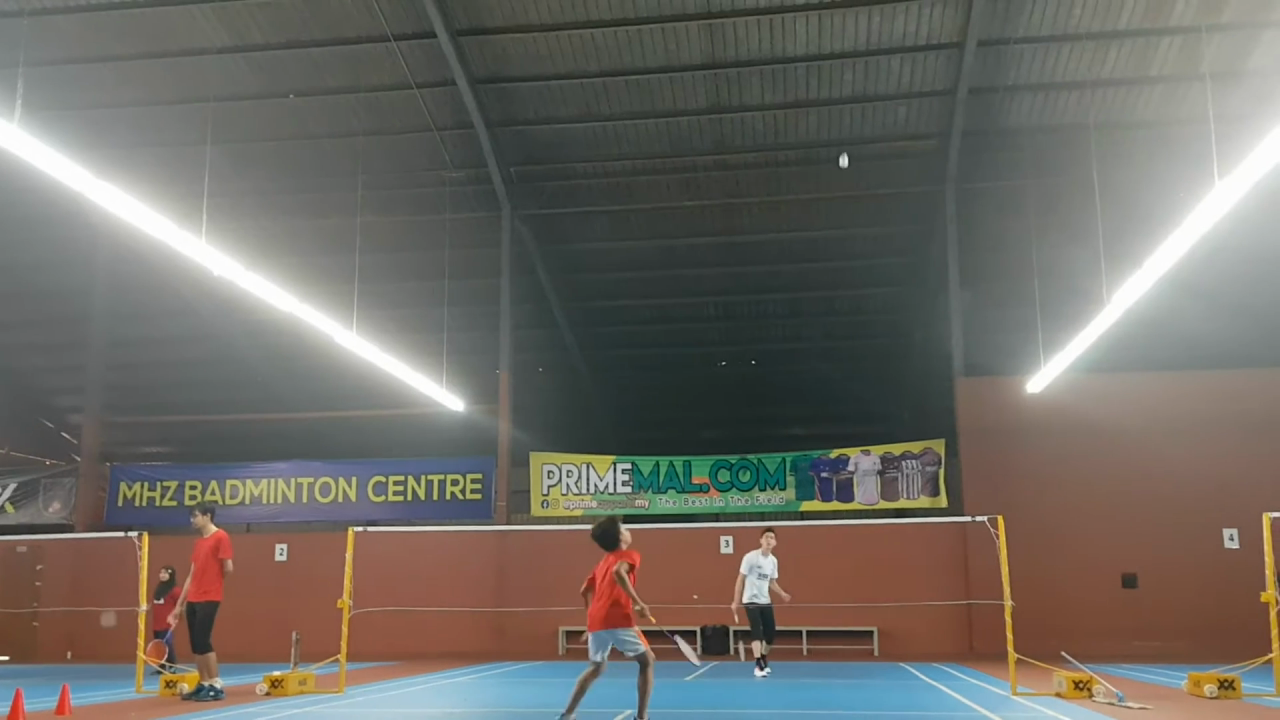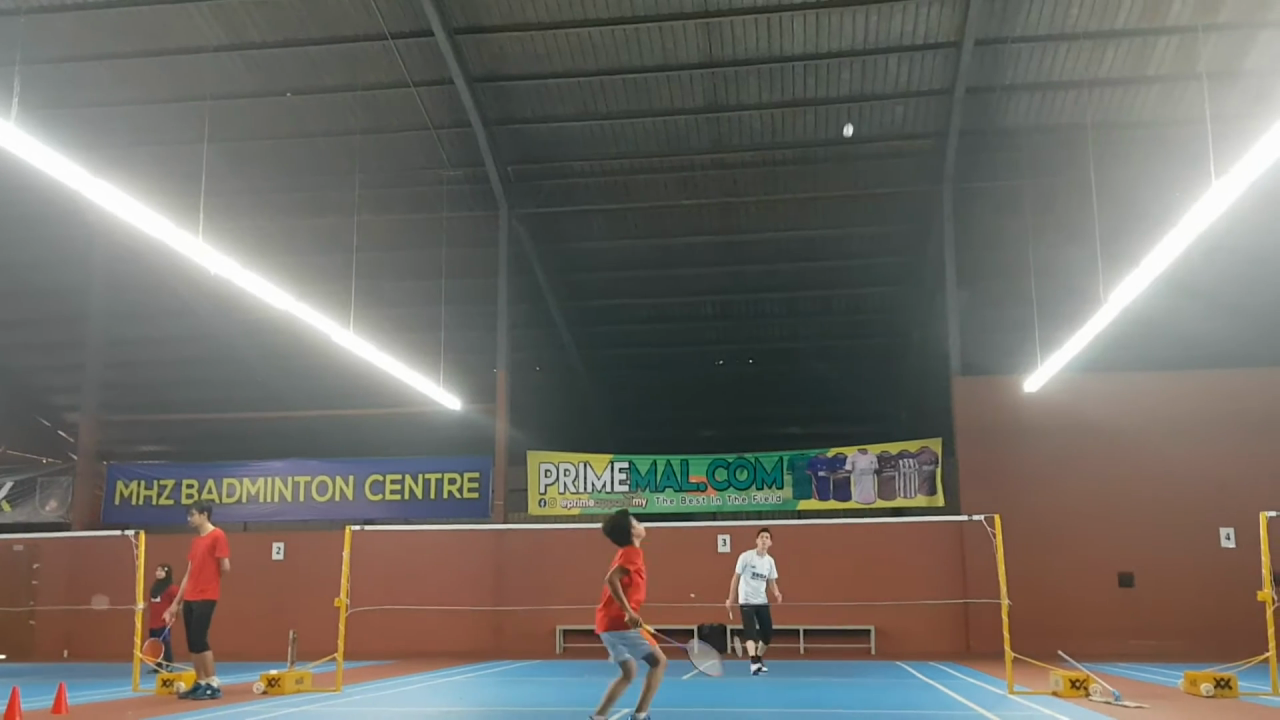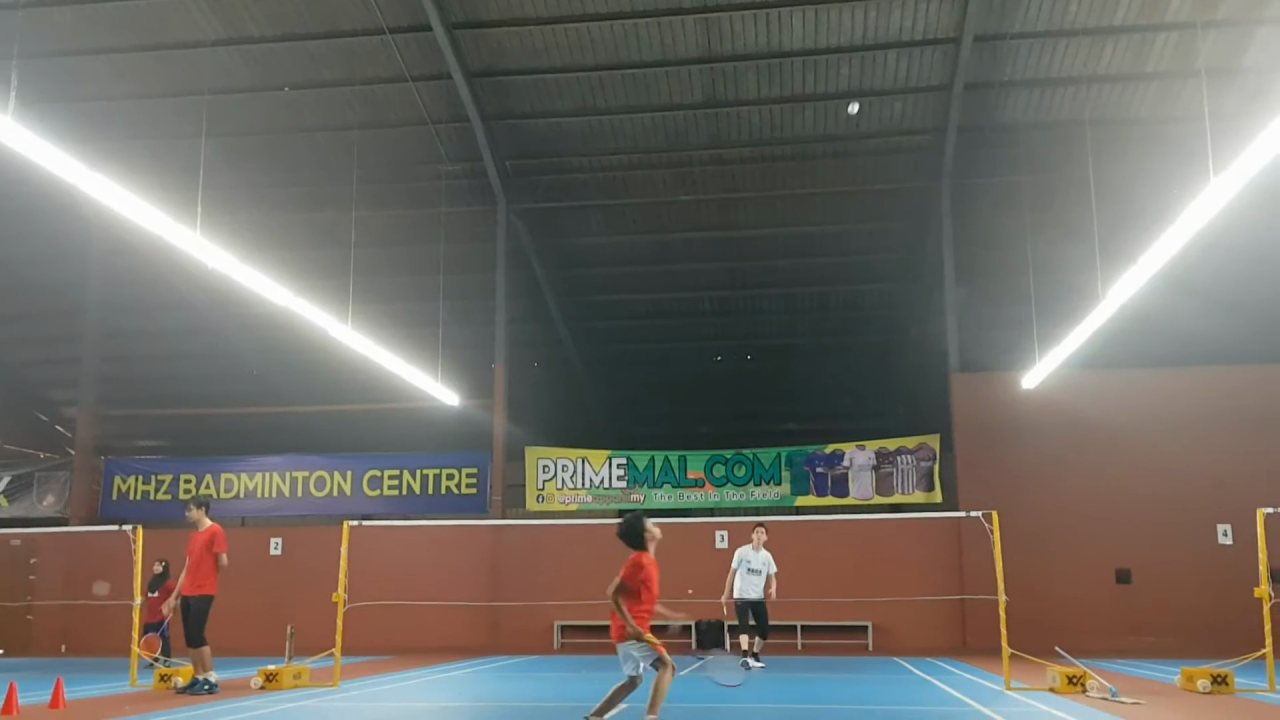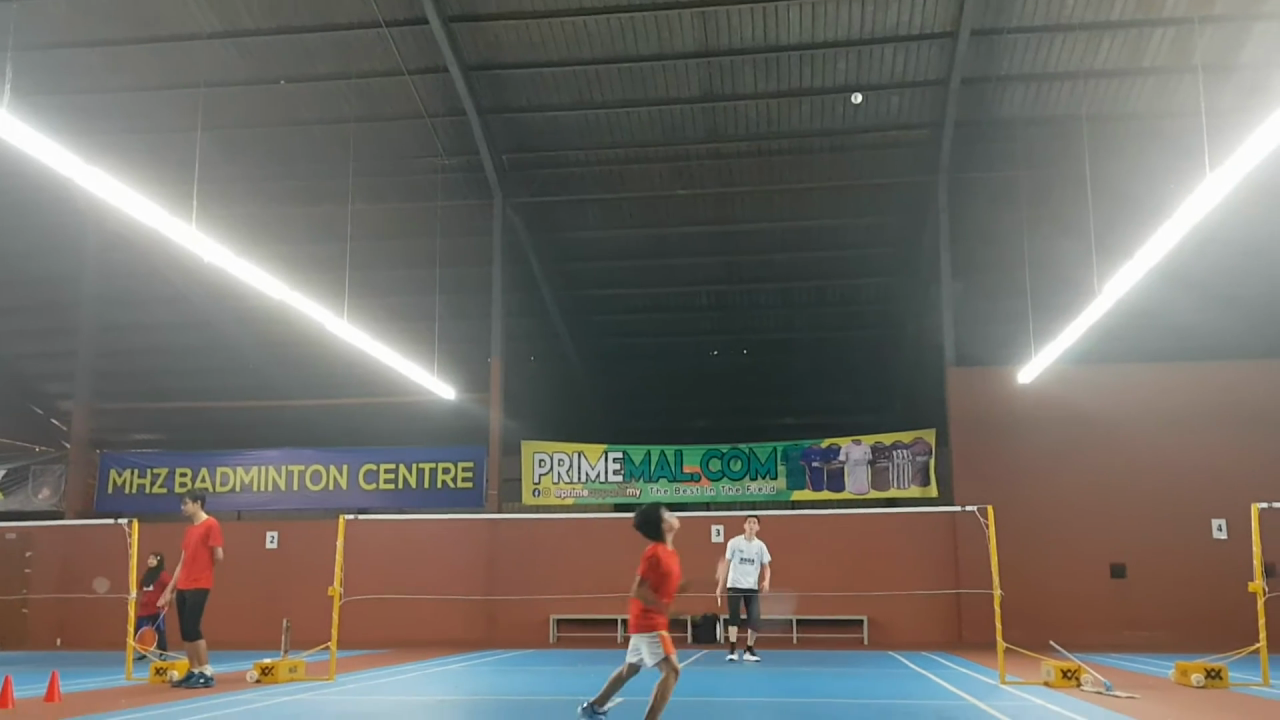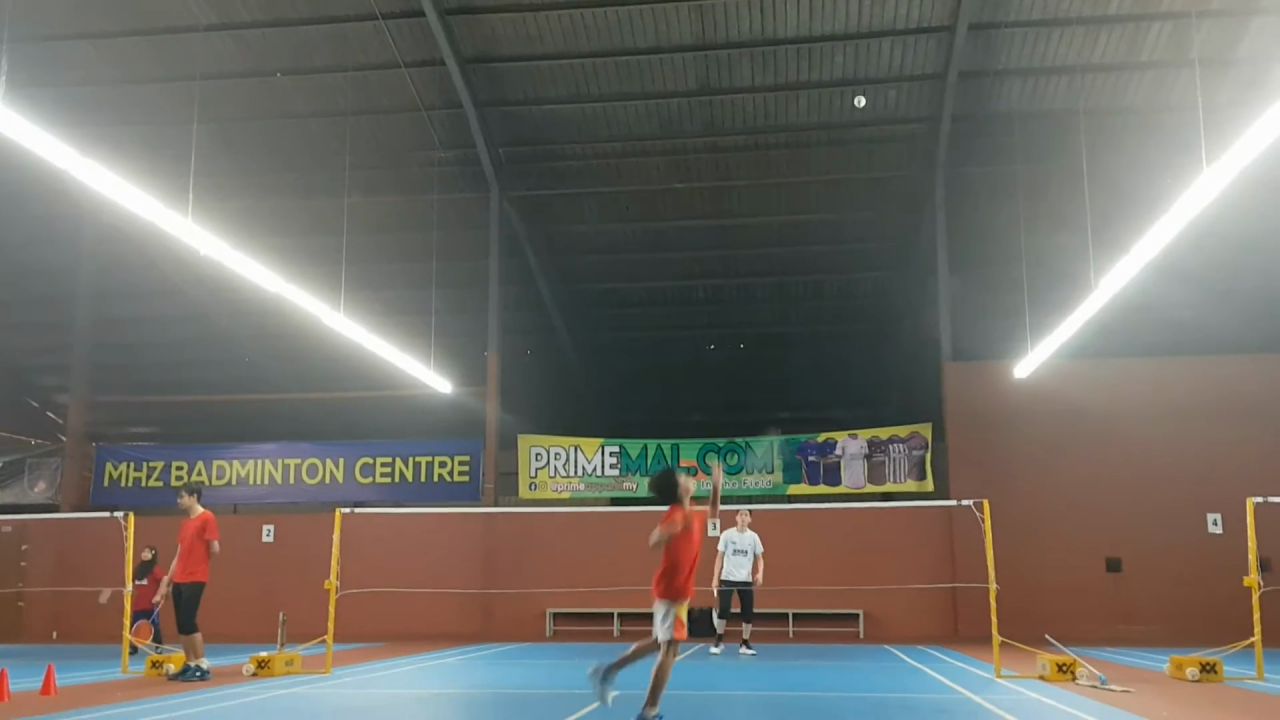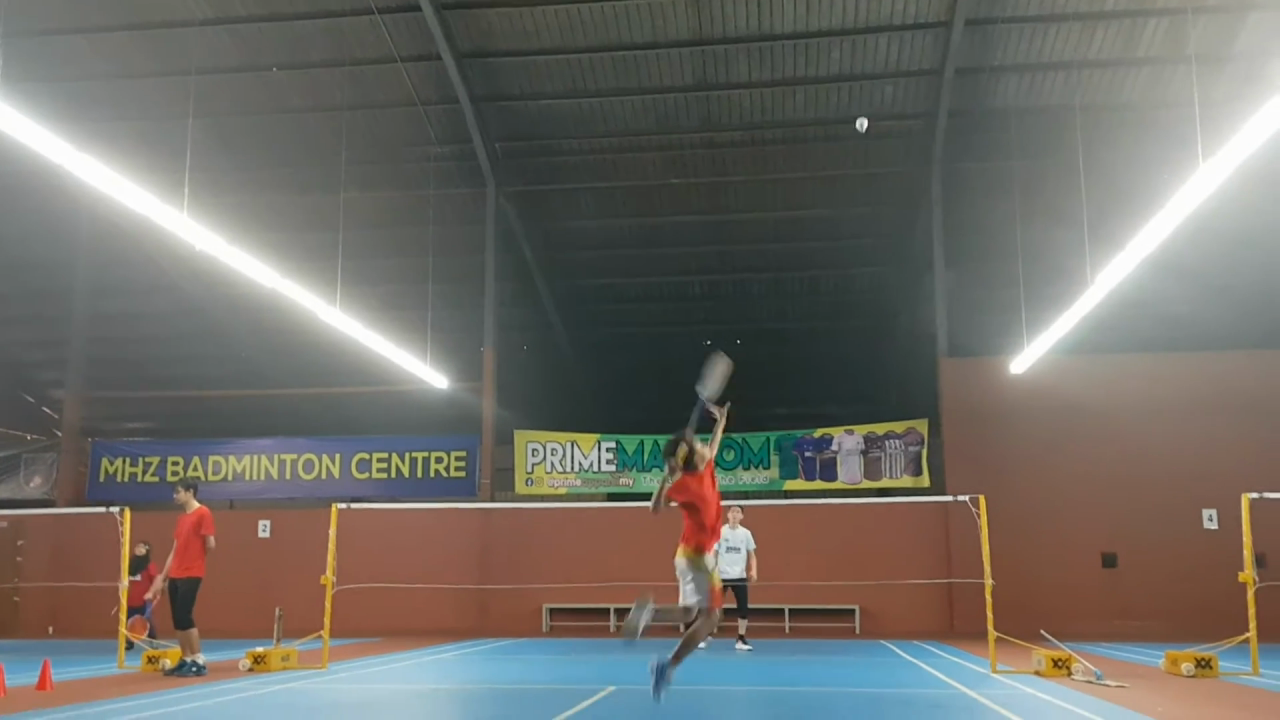
dt=0.1s
person 1, frame 1
left shoulder: (603, 562)
right shoulder: (629, 555)
left elbow: (585, 591)
right elbow: (618, 572)
right wrist: (639, 603)
left hip: (596, 623)
right hip: (619, 622)
left knee: (596, 669)
right knee: (647, 662)
person 1, frame 2
left shoulder: (625, 555)
right shoulder: (632, 554)
right elbow: (610, 579)
right wrist: (628, 611)
left hip: (608, 624)
right hip: (617, 624)
left knee: (628, 674)
right knee: (658, 662)
person 1, frame 3
left shoulder: (646, 562)
right shoulder: (640, 563)
right elbow: (613, 593)
left wrist: (669, 614)
right wrist: (631, 625)
left hip: (631, 631)
right hip: (631, 632)
left knee: (633, 681)
right knee: (666, 667)
person 1, frame 4
left shoulder: (670, 554)
right shoulder: (656, 555)
left elbow: (671, 587)
right elbow: (638, 592)
right wrist: (667, 608)
left hip: (650, 622)
right hip: (648, 624)
left knee: (632, 668)
right knee: (672, 669)
person 1, frame 5
left shoulder: (693, 515)
right shoulder: (675, 518)
left elbow: (713, 511)
right elbow: (654, 542)
left wrist: (716, 485)
right wrist: (674, 528)
left hip: (677, 592)
right hip: (672, 592)
left knee: (658, 643)
right knee: (670, 648)
left ankle: (609, 670)
person 1, frame 6
left shoulder: (706, 468)
right shoulder: (685, 481)
left elbow: (713, 448)
right elbow: (656, 507)
left wrist: (721, 420)
right wrist: (669, 476)
left hip: (696, 554)
right hip: (696, 554)
left knee: (691, 612)
right knee: (708, 615)
right ankle: (667, 665)
person 2, frame 1
left shoulder: (220, 537)
right shoulder: (199, 542)
left elbow: (228, 568)
right elbow: (192, 575)
left wrist: (213, 582)
right wrist: (180, 603)
left hip: (208, 599)
right hip: (193, 600)
left knee: (203, 641)
right knee: (196, 643)
left ankle: (216, 686)
right ankle: (203, 684)
person 2, frame 2
left shoulder: (217, 535)
right shoulder: (196, 541)
left elbow: (225, 567)
right elbow: (189, 574)
left wrist: (210, 580)
right wrist: (177, 601)
left hip: (205, 598)
right hip: (189, 598)
left knee: (199, 640)
right knee: (192, 642)
left ankle: (213, 684)
right ankle: (200, 683)
person 2, frame 3
left shoulder: (215, 531)
right shoulder: (194, 536)
left elbow: (223, 562)
right elbow: (187, 569)
left wrist: (208, 576)
right wrist: (174, 596)
left hip: (203, 593)
right hip: (187, 593)
left knee: (197, 635)
right knee: (190, 637)
left ankle: (211, 680)
right ankle: (198, 678)
person 2, frame 4
left shoulder: (211, 524)
right shoulder: (189, 530)
left elbow: (218, 556)
right elbow: (182, 562)
left wrist: (203, 570)
right wrist: (170, 589)
left hip: (199, 586)
right hip: (183, 587)
left knee: (192, 628)
right knee: (185, 631)
left ankle: (206, 673)
right ankle: (194, 671)
person 2, frame 5
left shoulder: (207, 518)
right shoulder: (185, 523)
left elbow: (214, 549)
right elbow: (179, 555)
left wrist: (199, 563)
right wrist: (166, 582)
left hip: (195, 579)
right hip: (179, 580)
left knee: (188, 622)
right knee: (181, 624)
left ankle: (202, 666)
right ankle: (190, 664)
person 2, frame 6
left shoulder: (203, 513)
right shoulder: (182, 518)
left elbow: (210, 545)
right elbow: (175, 551)
left wrist: (194, 558)
right wrist: (162, 578)
left hip: (191, 575)
right hip: (175, 576)
left knee: (184, 617)
right knee: (178, 619)
left ankle: (198, 661)
right ankle: (186, 660)
